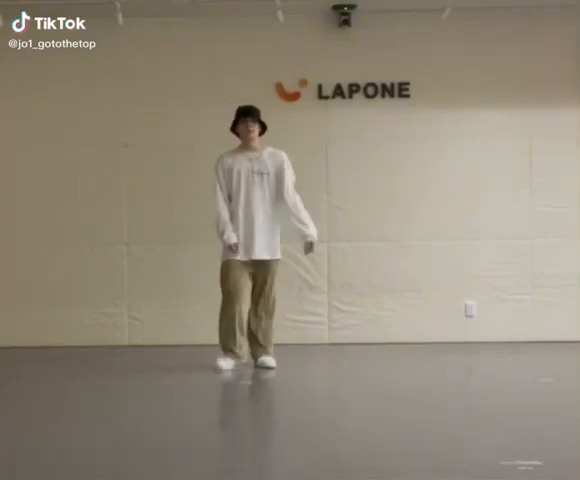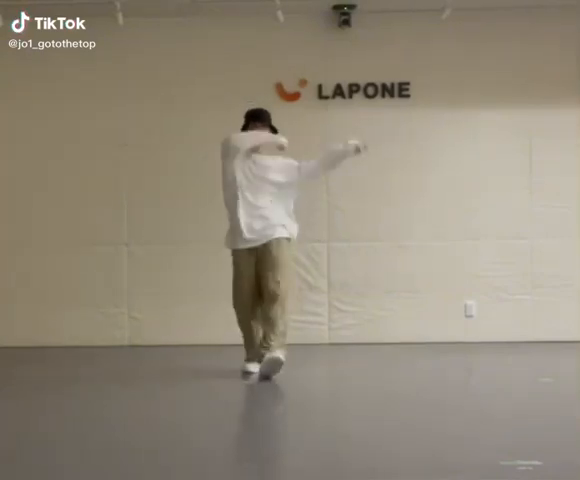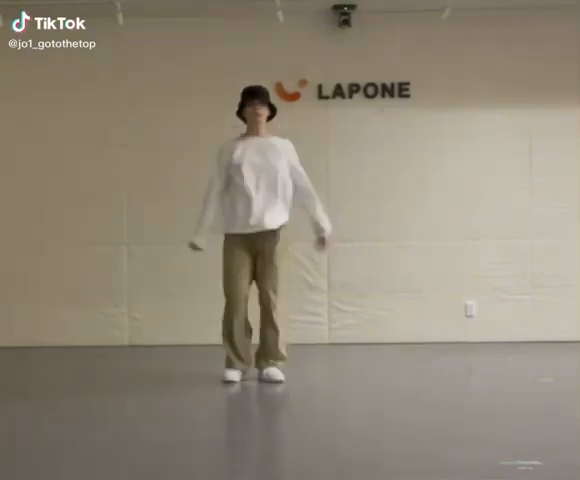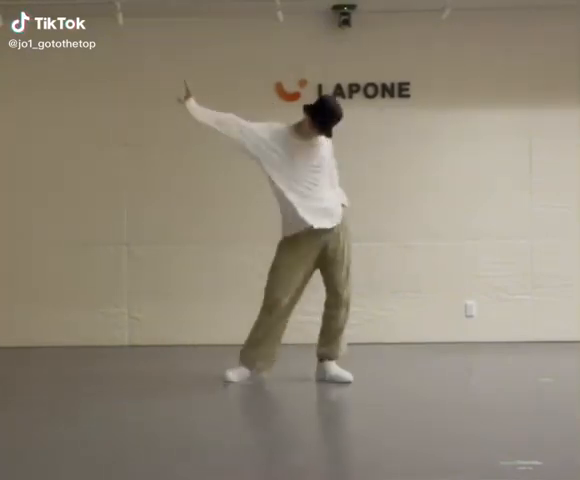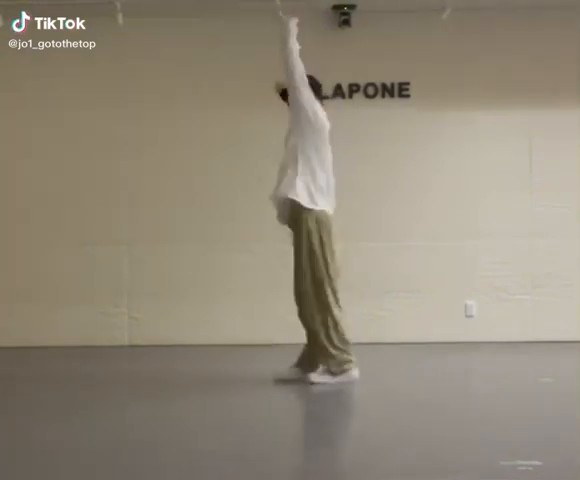
dt=1s
person 1, frame 1
left shoulder: (278, 157)
right shoulder: (226, 161)
left elbow: (290, 197)
right elbow: (221, 202)
left wrist: (309, 230)
right wrist: (227, 234)
left hip: (267, 242)
right hip: (238, 243)
left knee: (265, 301)
right knee: (234, 297)
left ankle: (263, 351)
right ankle: (231, 352)
person 1, frame 2
left shoulder: (281, 163)
right shoulder: (233, 151)
left elbow: (317, 167)
right elbow: (235, 140)
left wrist: (346, 149)
right wrist: (274, 141)
left hip: (275, 235)
right hip: (243, 239)
left knee: (275, 292)
right knee: (245, 303)
left ankle: (273, 351)
right ankle: (253, 355)
person 1, frame 3
left shoulder: (284, 147)
right shoulder: (230, 149)
left elbow: (303, 188)
right elbow: (215, 191)
left wrist: (321, 223)
right wrist: (200, 232)
left hip: (272, 231)
right hip: (237, 233)
left knee: (270, 298)
right knee: (236, 300)
left ankle: (270, 362)
right ankle: (237, 362)
person 1, frame 4
left shoulder: (324, 142)
right shoulder: (271, 136)
right elbow: (232, 124)
right wrist: (193, 107)
left hip: (335, 227)
right hip: (300, 231)
left knee: (339, 297)
right knee: (278, 297)
left ankle: (328, 362)
right ankle: (252, 362)
person 1, frame 5
left shoulder: (313, 118)
right shoulder: (307, 128)
left elbow: (297, 78)
left wrist: (290, 36)
left hip: (312, 217)
right hip: (307, 217)
left knee: (317, 295)
right knee: (308, 295)
left ankle: (342, 364)
right ankle: (313, 359)
